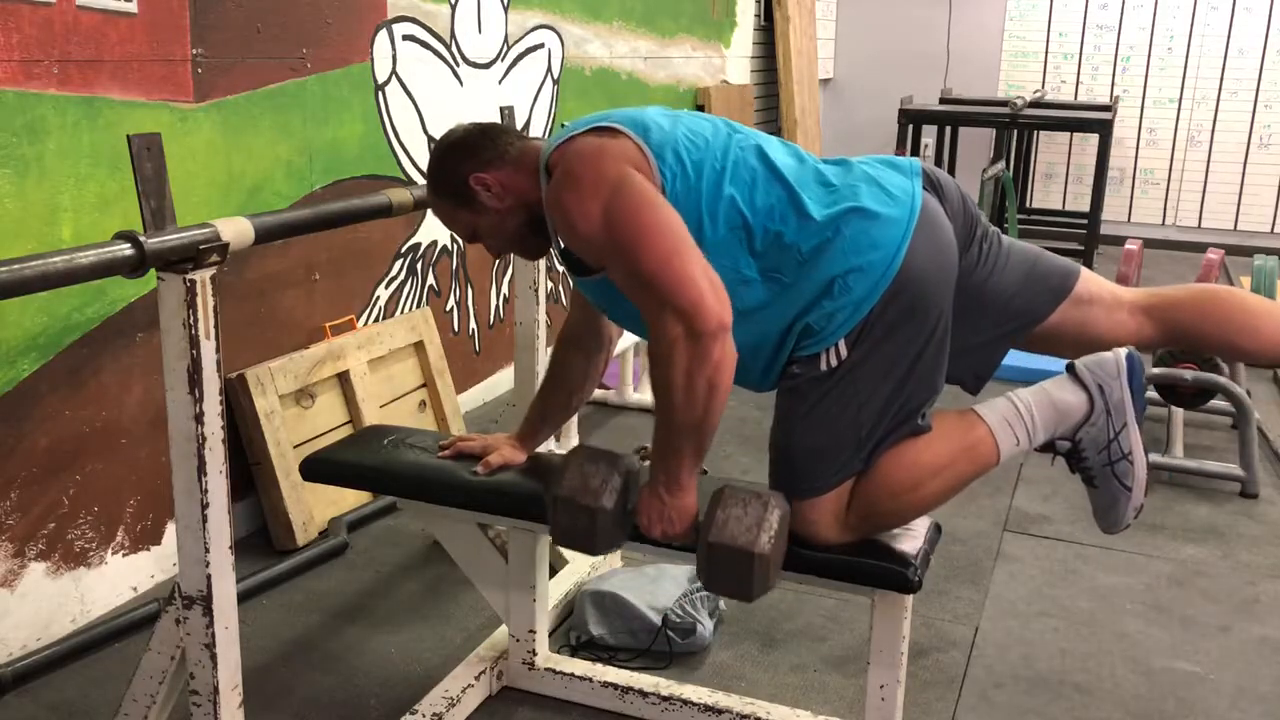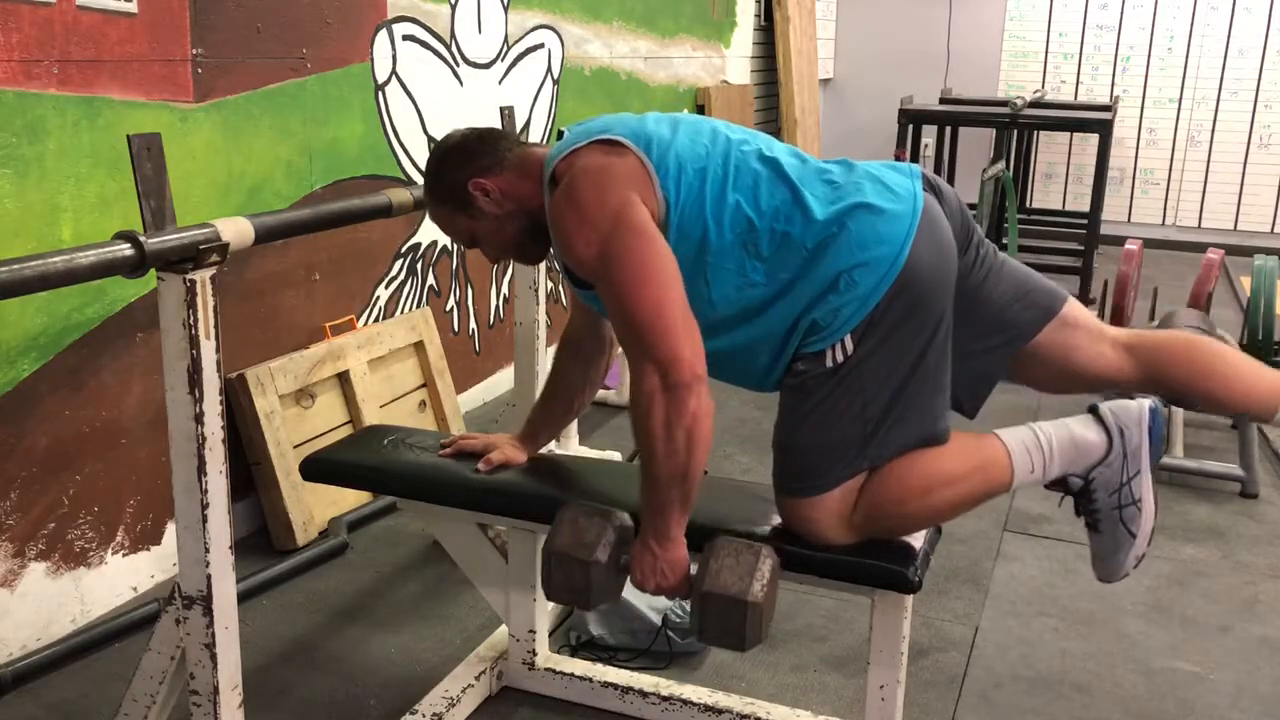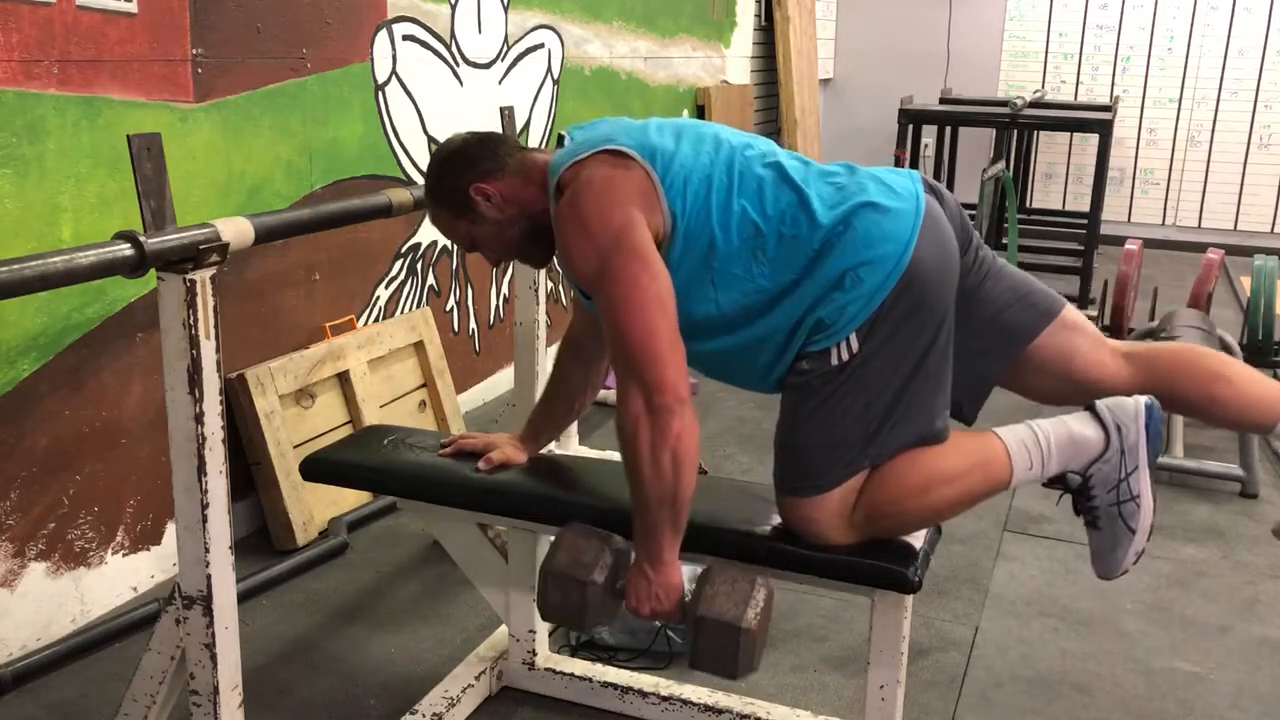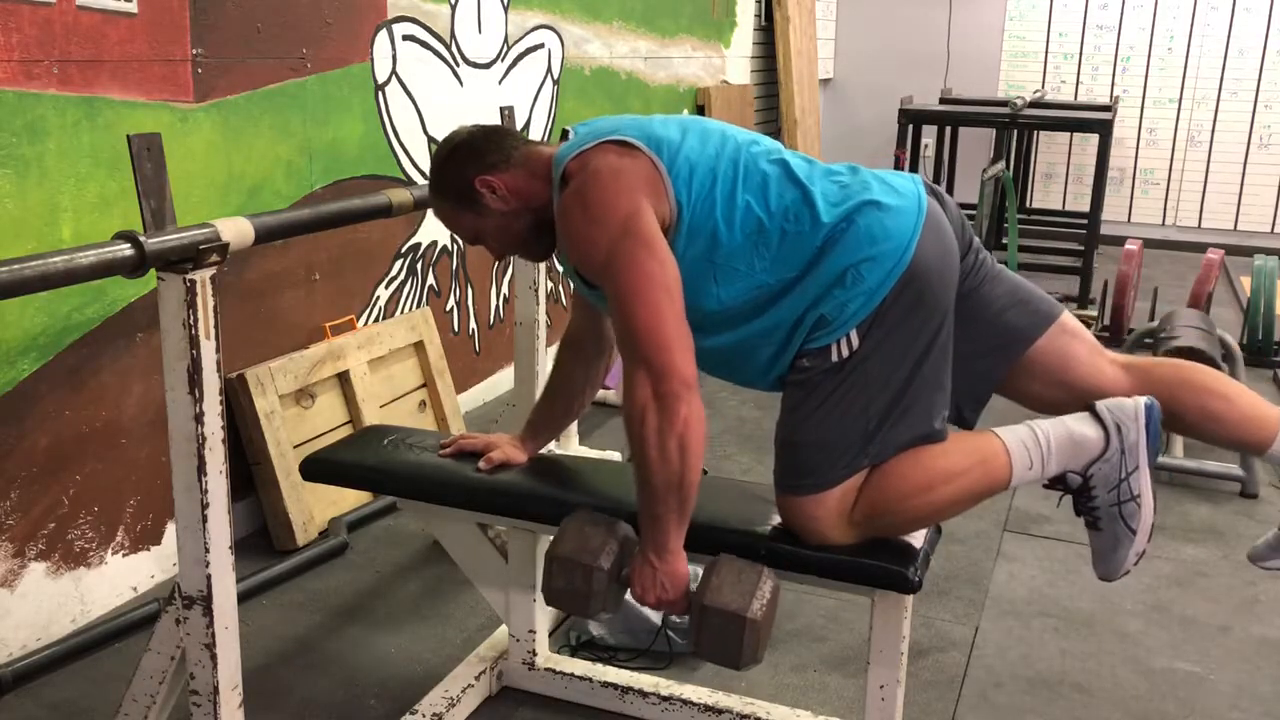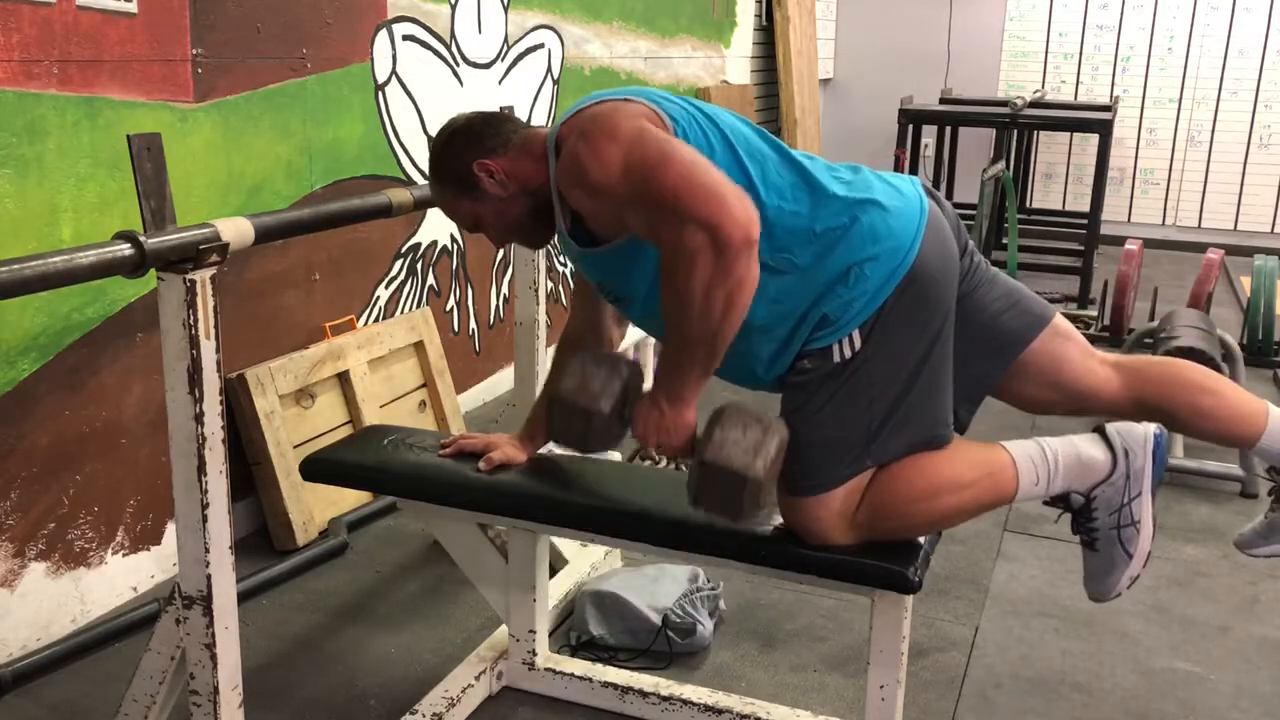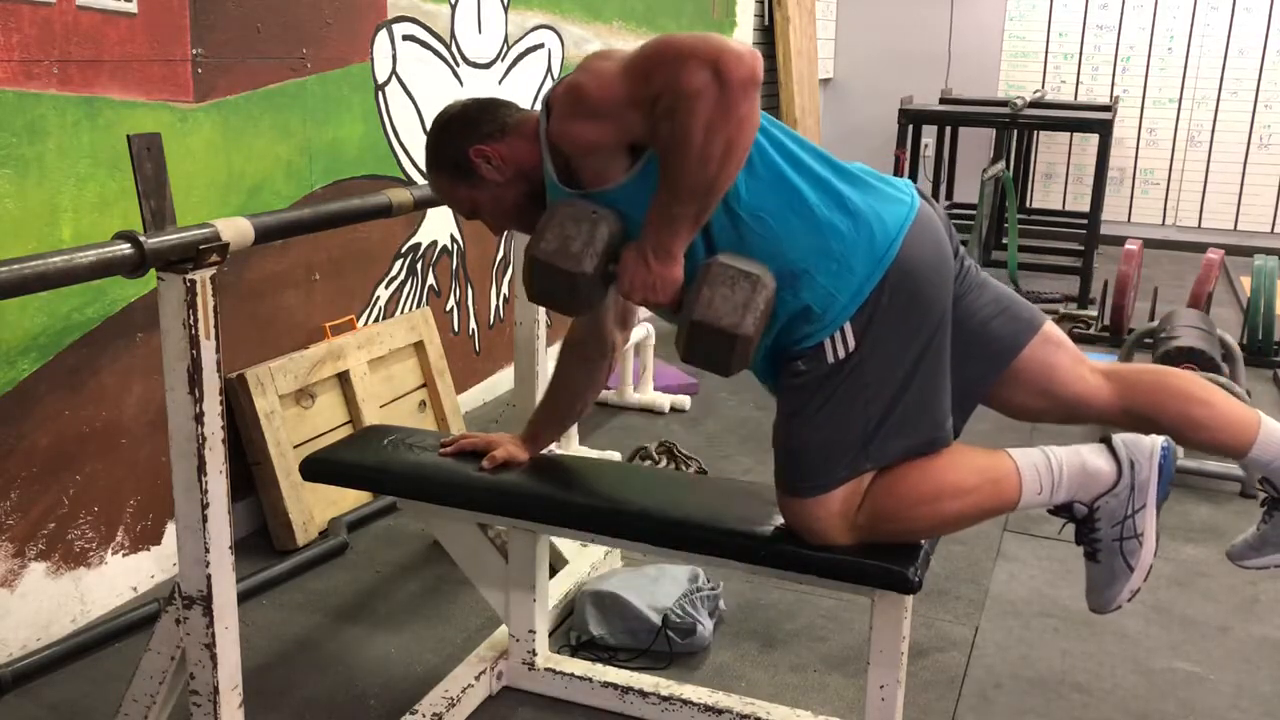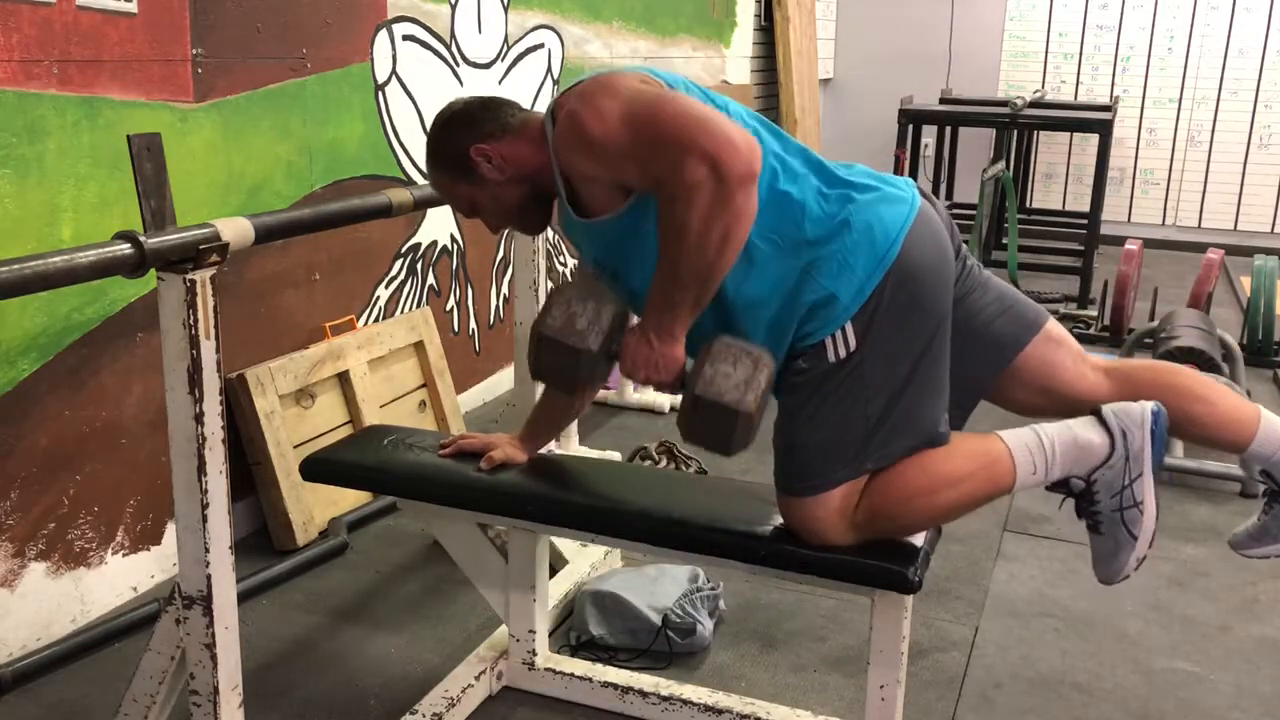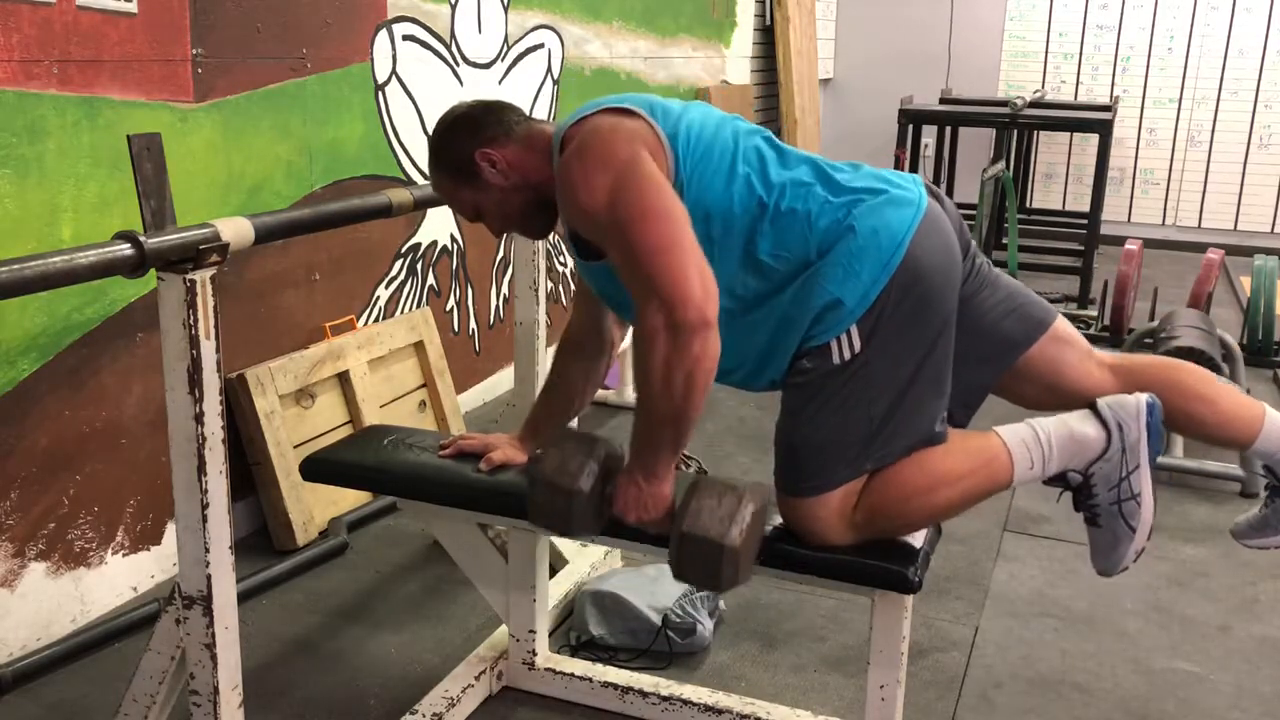
dt=0.4s
person 1, frame 1
left shoulder: (581, 190)
right shoulder: (598, 164)
left elbow: (701, 325)
right elbow: (589, 331)
left wrist: (673, 484)
right wrist: (524, 439)
left hip: (866, 274)
right hip: (909, 211)
left knee: (821, 517)
right knee: (1138, 315)
left ankle: (1059, 408)
person 1, frame 2
left shoulder: (586, 201)
right shoulder: (595, 170)
left elbow: (674, 375)
right elbow: (593, 332)
left wrist: (662, 535)
right wrist: (527, 440)
left hip: (865, 272)
right hip: (907, 218)
left knee: (822, 515)
right knee: (1113, 354)
left ankle: (1078, 448)
person 1, frame 3
left shoulder: (590, 213)
right shoulder: (595, 172)
left elbow: (658, 396)
right elbow: (593, 337)
left wrist: (657, 560)
right wrist: (527, 441)
left hip: (869, 275)
right hip: (909, 224)
left knee: (823, 516)
right knee: (1110, 365)
left ankle: (1076, 445)
person 1, frame 4
left shoulder: (594, 203)
right shoulder: (595, 178)
left elbow: (667, 383)
right elbow: (592, 336)
left wrist: (661, 548)
right wrist: (527, 440)
left hip: (869, 276)
right hip: (909, 229)
left knee: (820, 515)
right knee: (1105, 374)
left ankle: (1077, 447)
person 1, frame 5
left shoulder: (591, 151)
right shoulder: (584, 202)
left elbow: (727, 232)
right elbow: (590, 338)
left wrist: (678, 394)
right wrist: (526, 441)
left hip: (867, 278)
right hip: (905, 238)
left knee: (823, 515)
right knee: (1098, 379)
left ankle: (1084, 469)
person 1, frame 6
left shoulder: (581, 112)
right shoulder: (584, 193)
left elbow: (727, 70)
right elbow: (597, 333)
left wrist: (663, 245)
right wrist: (530, 440)
left hip: (856, 280)
right hip: (897, 243)
left knee: (826, 516)
right knee: (1092, 387)
left ankle: (1091, 477)
person 1, frame 7
left shoulder: (590, 121)
right shoulder: (582, 197)
left elbow: (726, 164)
left wrist: (667, 329)
right wrist: (527, 438)
left hip: (858, 277)
right hip: (899, 241)
left knee: (824, 516)
right knee: (1088, 381)
left ankle: (1084, 453)
person 1, frame 8
left shoulder: (593, 163)
right shoulder: (589, 178)
left elbow: (688, 318)
right elbow: (594, 332)
left wrist: (650, 472)
right wrist: (526, 441)
left hip: (866, 273)
right hip: (908, 229)
left knee: (823, 516)
right knee: (1089, 376)
left ankle: (1077, 444)
